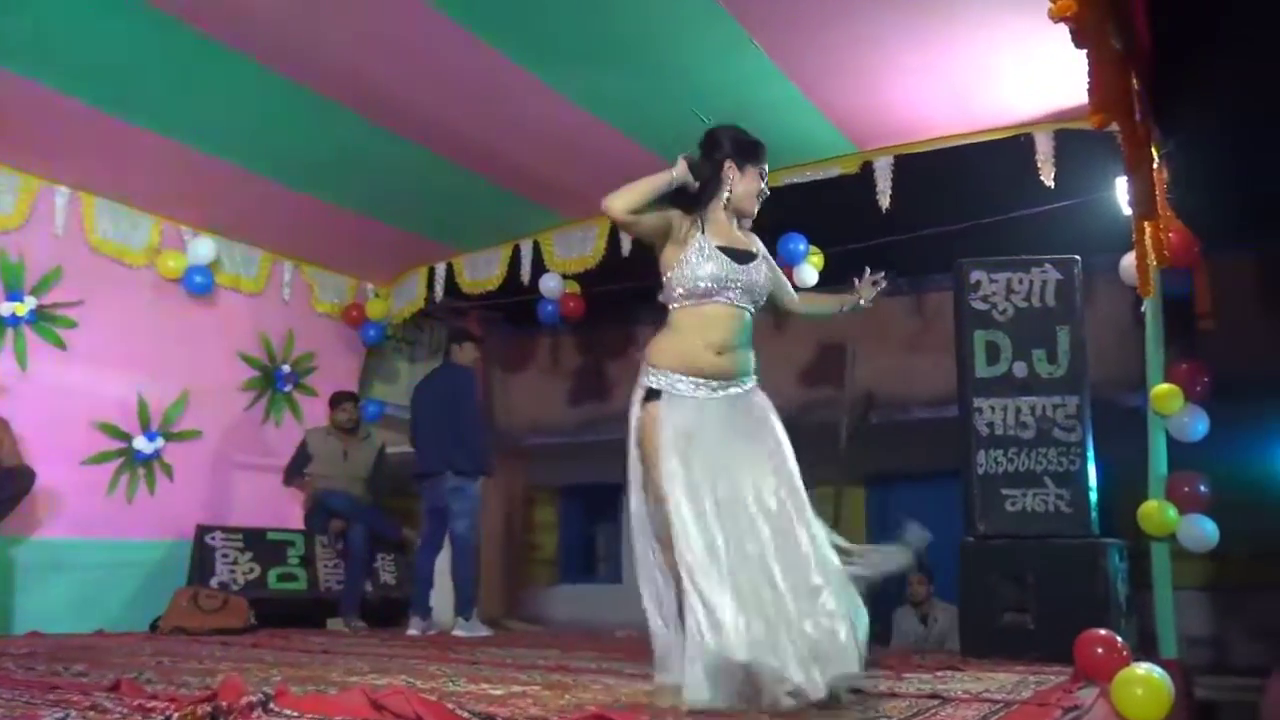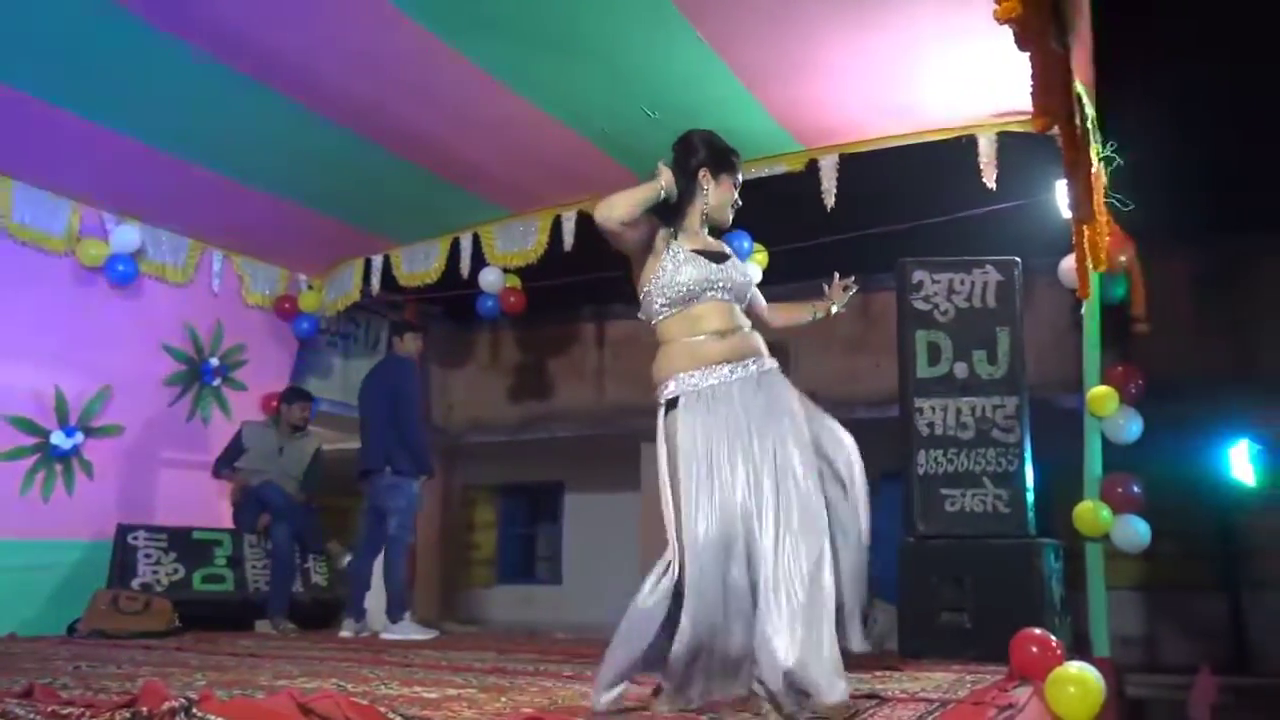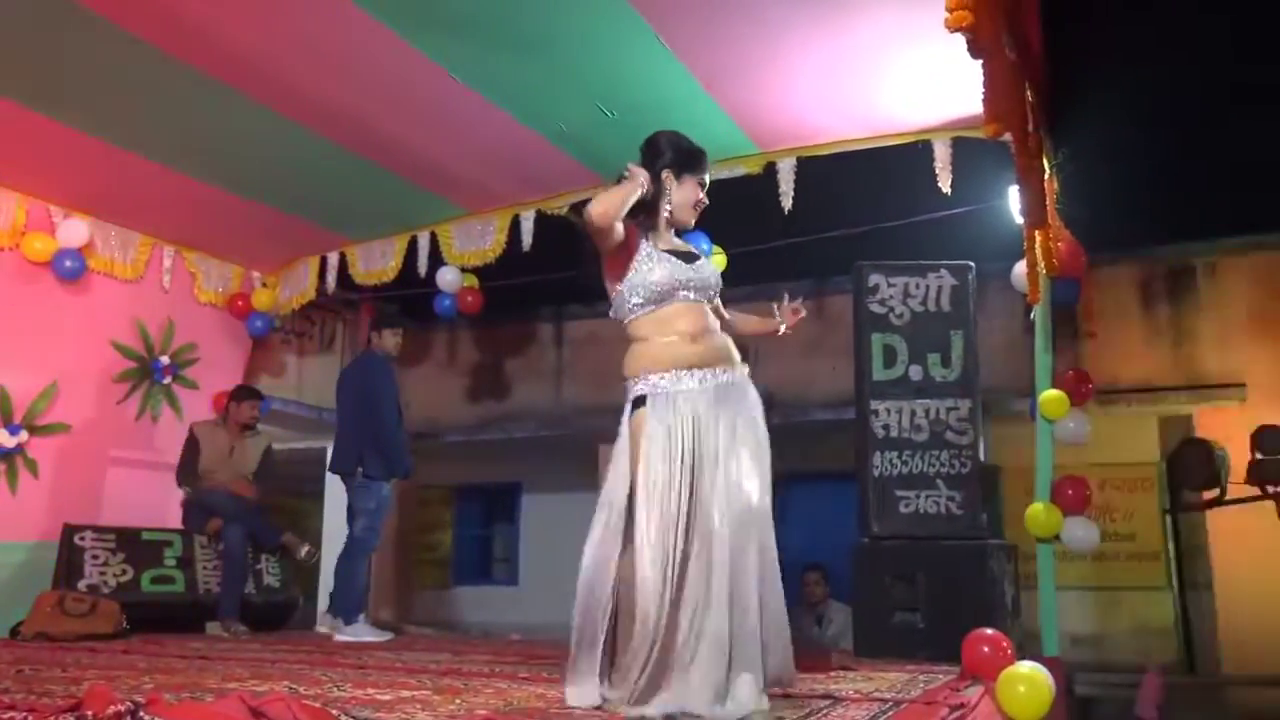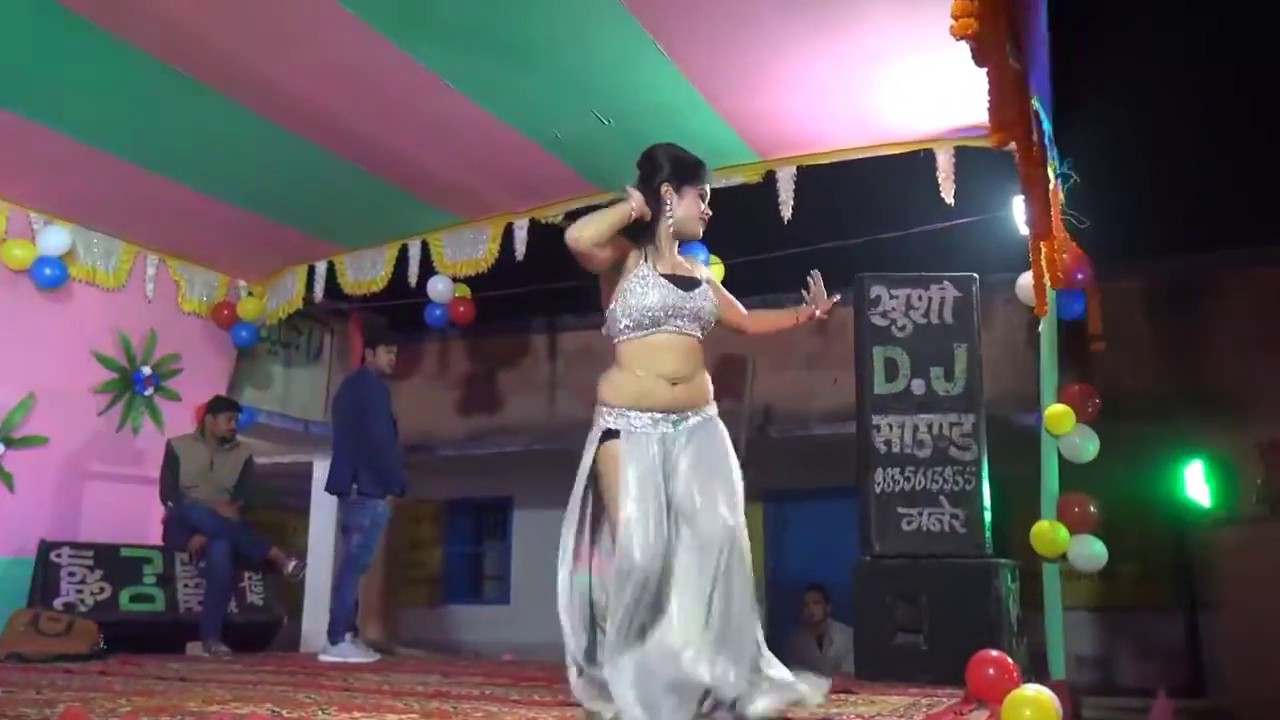
dt=0.7s
person 1, frame 1
left shoulder: (752, 246)
right shoulder: (678, 227)
left elbow: (794, 302)
right elbow: (613, 208)
left wrist: (854, 298)
right wrist: (679, 177)
left hip: (735, 399)
right hip: (672, 394)
left knee: (772, 516)
right knee: (686, 527)
left ankle: (793, 659)
right ankle: (687, 665)
person 1, frame 2
left shoulder: (723, 253)
right shoulder: (654, 239)
right elbow: (606, 218)
left wrist: (823, 307)
right wrist: (659, 189)
left hip: (761, 389)
right hip: (695, 398)
left knee: (784, 523)
right knee: (706, 536)
right ankle: (673, 670)
person 1, frame 3
left shoulder: (691, 252)
right shoulder: (626, 241)
right elbow: (596, 214)
left wrist: (775, 323)
right wrist: (638, 184)
left hip: (727, 392)
right hip: (662, 398)
left knee: (739, 521)
right knee: (651, 531)
person 1, frame 4
left shoulder: (697, 272)
right shoulder: (623, 257)
left elbow: (745, 320)
right elbow: (577, 239)
left wrist: (806, 313)
right wrist: (632, 208)
left hip: (698, 428)
right hip: (632, 428)
left knee: (719, 542)
right knee: (635, 559)
person 2, frame 1
left shoulder: (425, 384)
right shoulder: (463, 377)
left elbow: (415, 433)
right elbow: (473, 425)
right wrist: (482, 466)
left hip: (430, 474)
right hip: (460, 473)
left knee: (429, 544)
right knee: (464, 543)
left ankle: (419, 617)
right ankle: (465, 618)
person 2, frame 2
left shoulder: (373, 376)
right shoulder: (405, 369)
right elbow: (412, 421)
right wrist: (424, 464)
left hip: (374, 468)
right hip: (400, 469)
left knee: (368, 543)
right knee: (398, 542)
left ankle: (353, 618)
right ankle: (398, 620)
person 2, frame 3
left shoulder: (354, 369)
right shoulder: (378, 368)
right elbow: (386, 422)
right wrist: (400, 466)
left hip: (354, 464)
right hip: (374, 467)
left knee: (357, 539)
right knee: (364, 541)
left ankle: (335, 613)
right ankle: (353, 620)
person 2, frame 4
left shoulder: (350, 387)
right shoulder: (372, 386)
right elbow: (380, 439)
right wrist: (394, 484)
left hip: (352, 483)
right hip: (369, 486)
left knee: (354, 560)
right knee: (358, 560)
left ankle: (346, 636)
right ankle: (338, 641)
person 3, frame 1
left shoulder: (374, 445)
right shoulder: (314, 439)
right elbow: (290, 475)
left wrist: (346, 517)
right wrist: (309, 488)
left hip: (357, 515)
right hip: (322, 514)
left knee: (359, 532)
right knee: (332, 498)
left ankle: (350, 613)
right ankle: (402, 534)
person 3, frame 2
left shoulder: (311, 445)
right shoulder: (251, 431)
left elbow: (308, 493)
right elbow: (219, 467)
left wrist: (274, 513)
right wrist: (238, 478)
left hip: (285, 514)
right hip: (251, 509)
left knee: (283, 531)
right knee: (269, 489)
left ankle: (277, 615)
right ankle: (329, 547)
person 3, frame 3
left shoulder: (261, 444)
right shoulder: (201, 432)
left elbow: (261, 493)
right elbow: (185, 478)
left wrist: (225, 516)
right wrist: (231, 486)
left hip: (237, 515)
right hip: (201, 510)
left knee: (236, 532)
right knee: (214, 496)
left ankle: (228, 617)
right ankle: (286, 540)
person 3, frame 4
left shoulder: (242, 455)
right shoulder: (178, 447)
left elbow: (244, 503)
right elbow: (168, 496)
left wrist: (208, 533)
right wrist: (214, 510)
left hip: (219, 531)
right hip: (183, 526)
left knee: (221, 548)
right knee: (196, 513)
left ankle: (210, 638)
right ankle: (274, 555)
